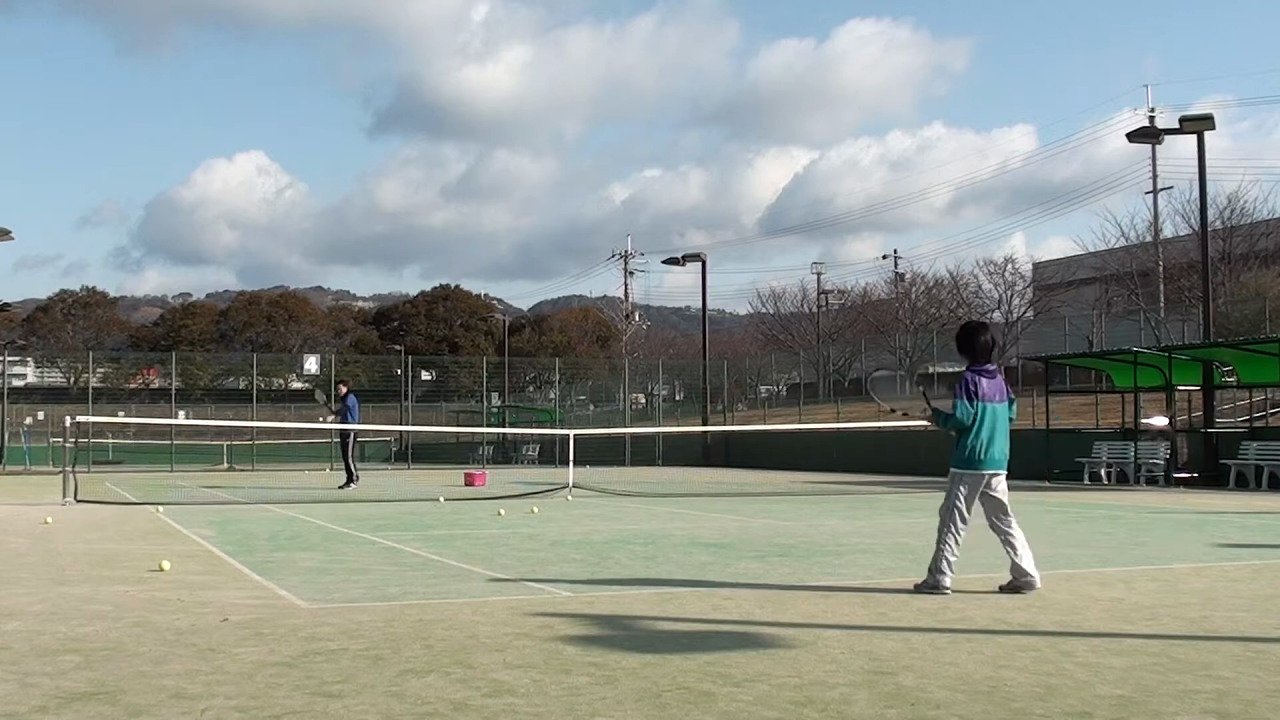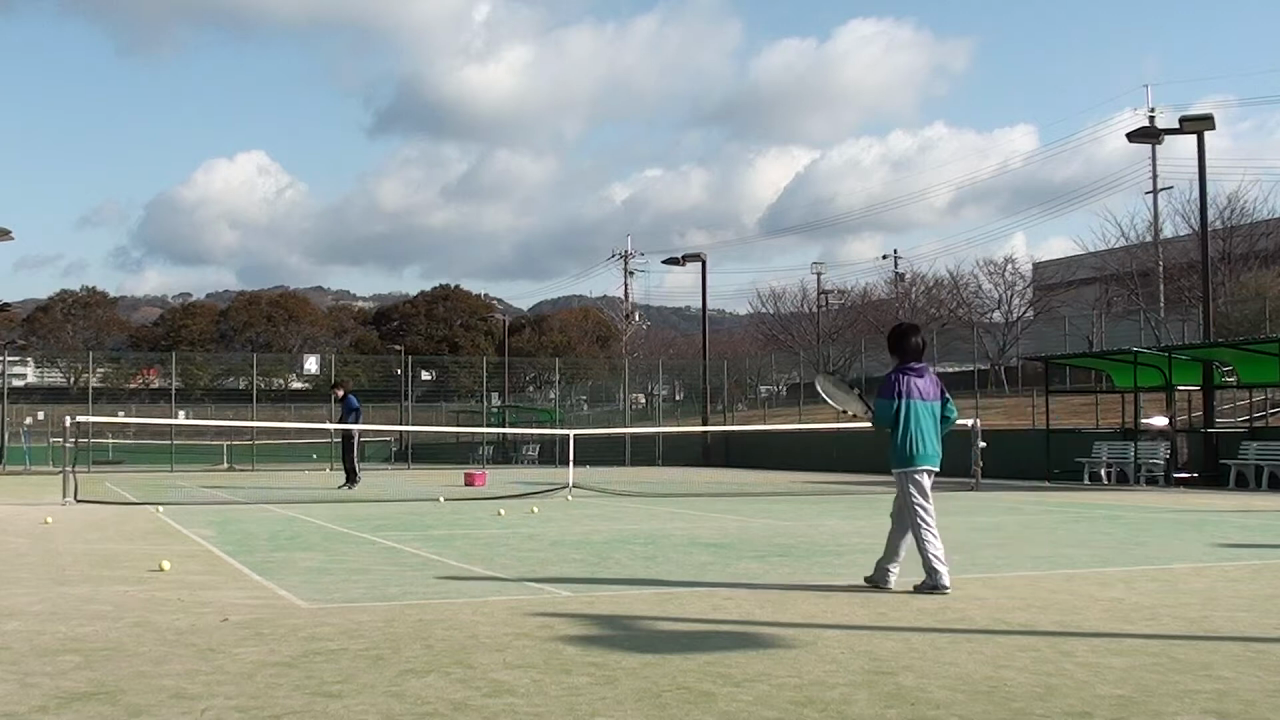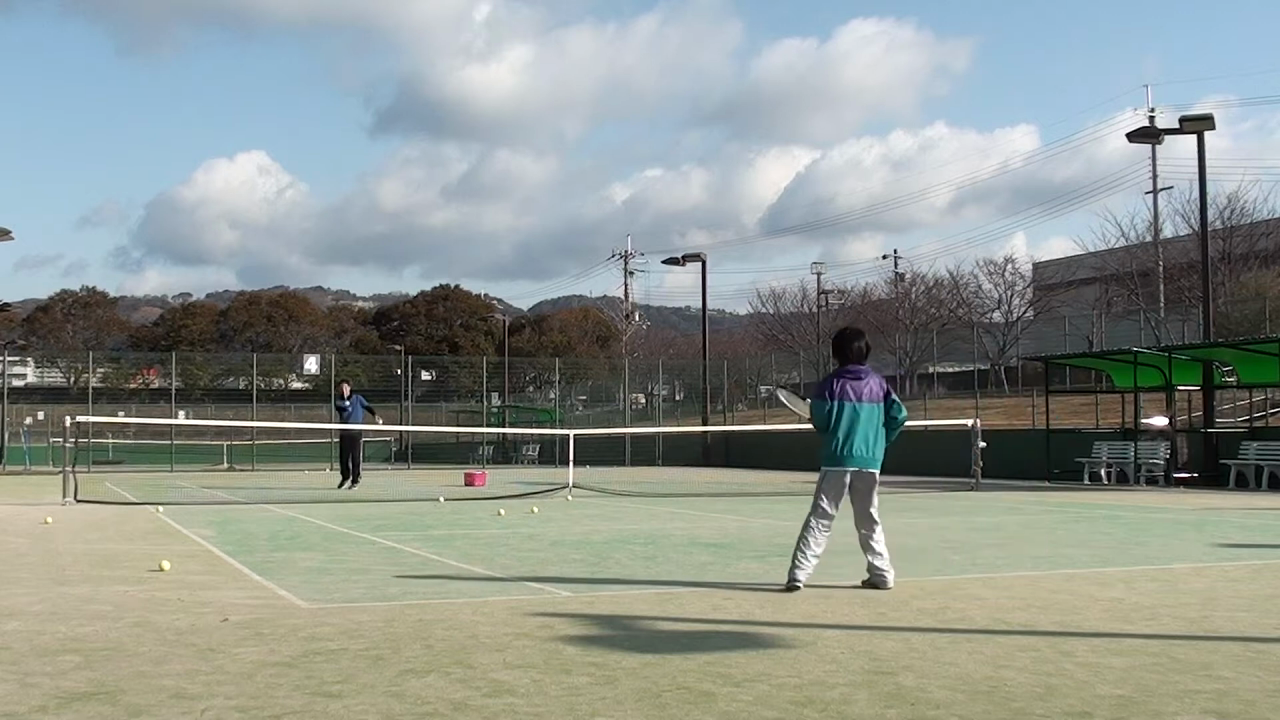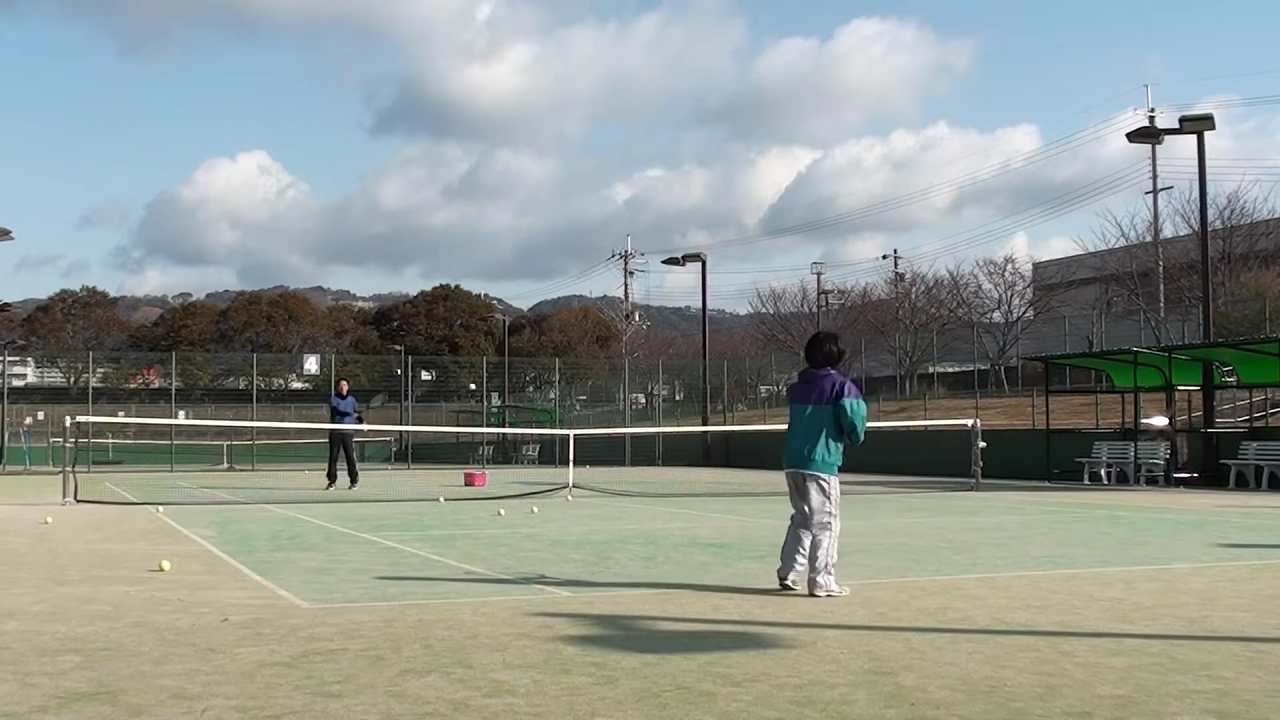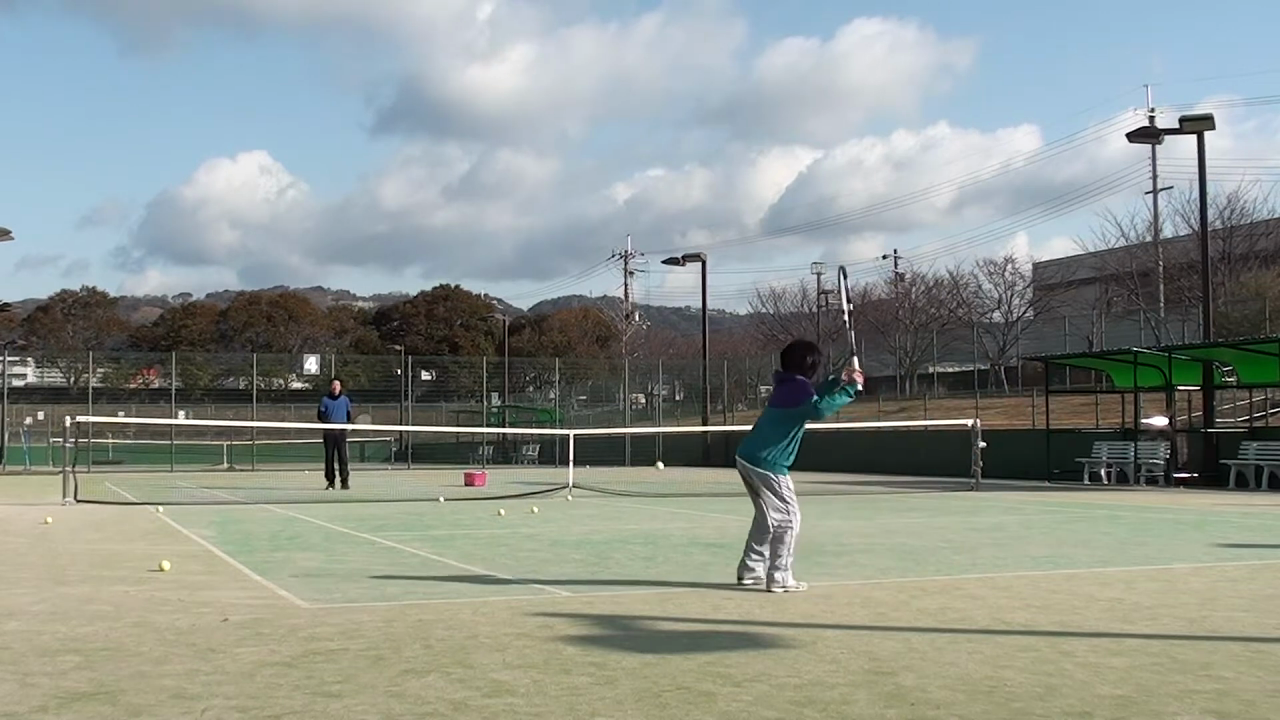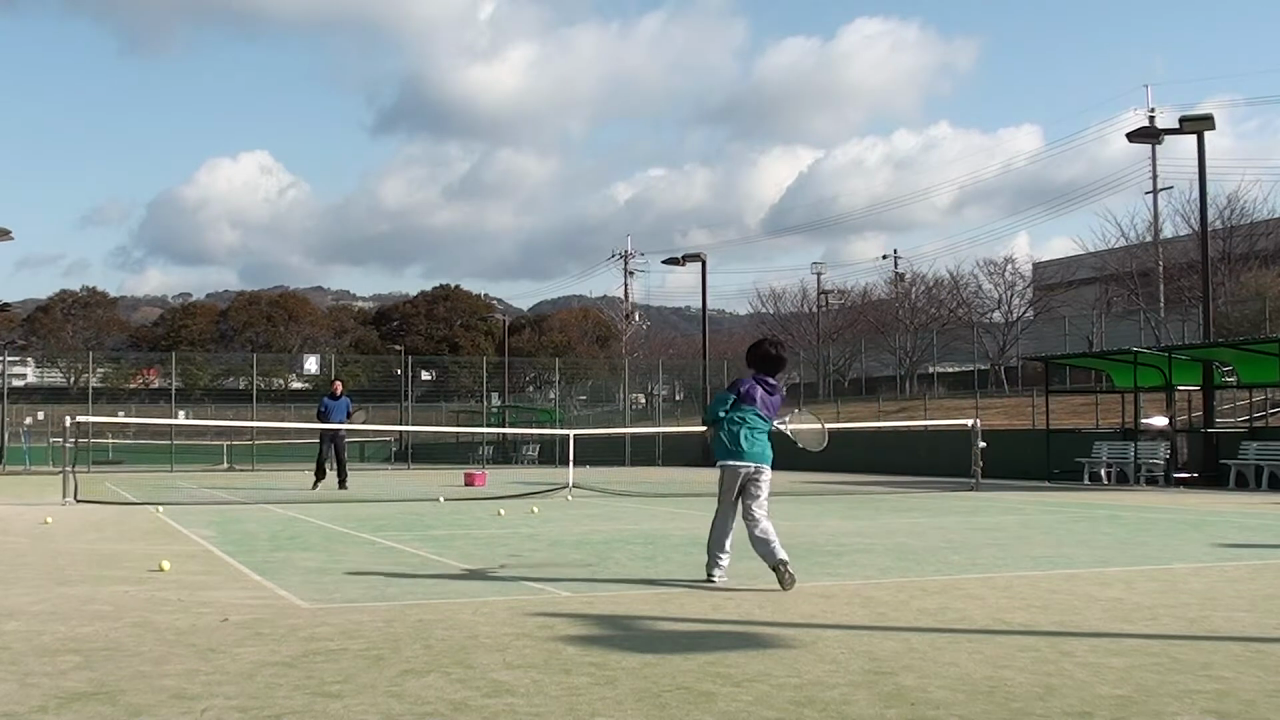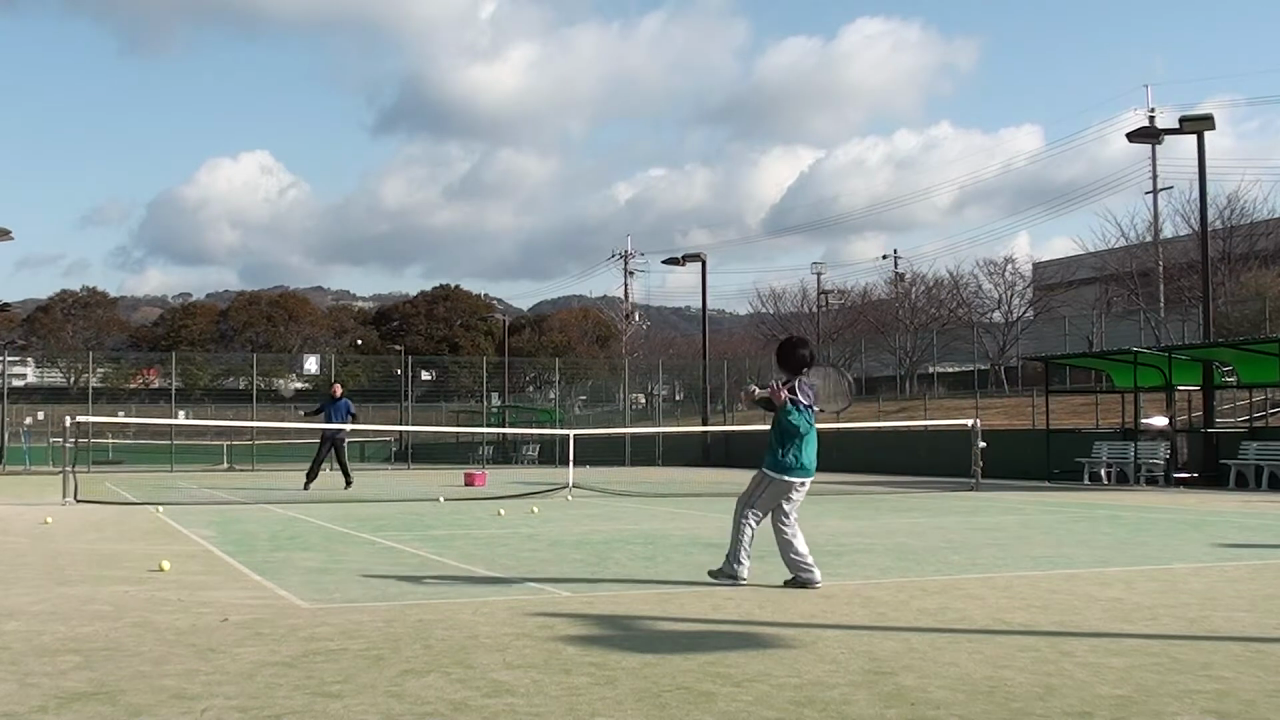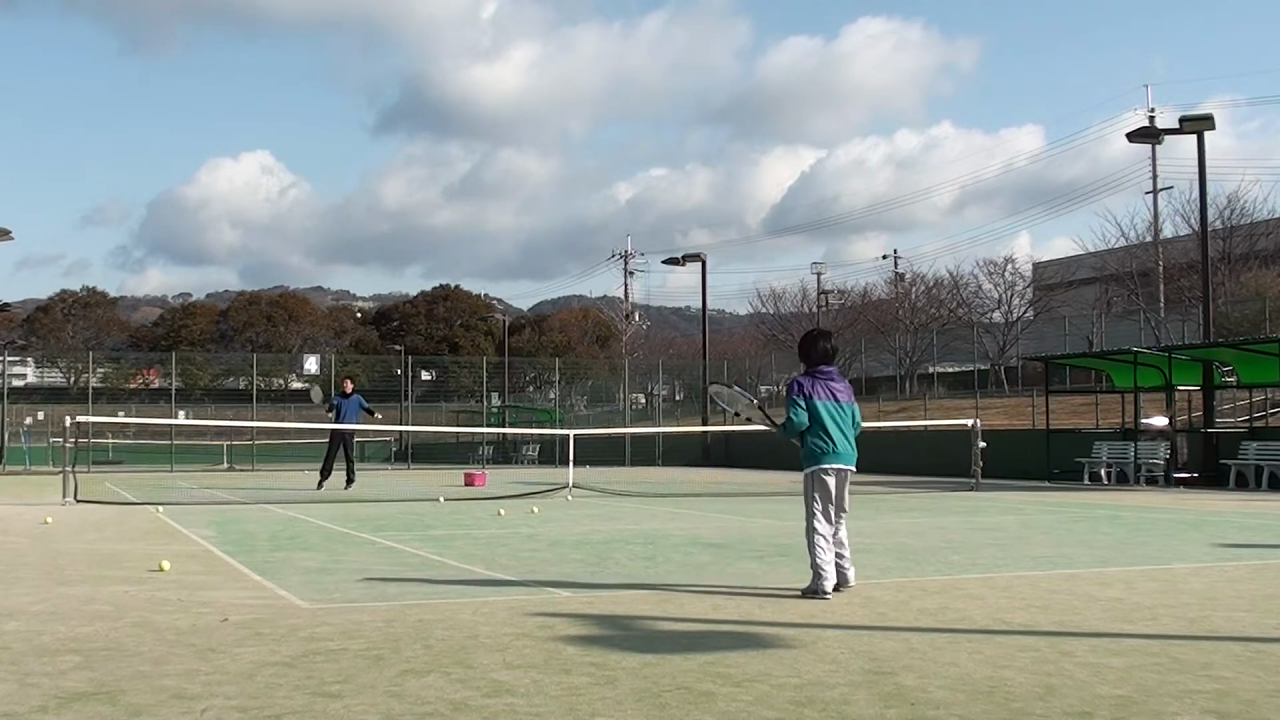
dt=0.5s
person 1, frame 1
left shoulder: (968, 379)
right shoulder: (999, 380)
left elbow: (963, 418)
right elbow: (1010, 413)
left wrist: (939, 418)
left hip: (971, 461)
right hip: (997, 461)
left knee: (953, 519)
right knee: (1003, 520)
left ankle: (939, 578)
right ankle: (1026, 575)
person 1, frame 2
left shoulder: (895, 379)
right shoulder: (932, 379)
left elbow: (884, 418)
right elbow: (949, 414)
left wrist: (875, 420)
left hip: (908, 458)
right hip: (931, 456)
left knee: (920, 518)
right knee: (901, 515)
left ankle: (938, 577)
right ankle: (885, 572)
person 1, frame 3
left shoulder: (832, 382)
right shoulder: (878, 382)
left elbow: (820, 421)
right elbow: (899, 415)
right wrist: (881, 440)
left hip: (838, 459)
right hip: (871, 461)
left knee: (820, 518)
right knee: (869, 519)
left ankle: (800, 573)
right ankle: (882, 574)
person 1, frame 4
left shoulder: (799, 385)
right shoulder: (841, 384)
right elbow: (853, 419)
right wrist: (855, 438)
left hip: (793, 462)
right hip: (821, 463)
left knee: (803, 520)
right knee: (826, 523)
left ankle: (790, 573)
right ankle: (822, 582)
person 1, frame 5
left shoulder: (786, 385)
right shoulder: (798, 386)
left elbow: (811, 398)
right elbow: (818, 409)
left wrist: (838, 381)
right wrist: (850, 389)
left hip: (747, 458)
right hip: (769, 465)
left knee: (766, 516)
right knee: (787, 519)
left ankle: (750, 570)
right ankle: (780, 578)
person 1, frame 6
left shoulder: (743, 385)
right shoulder: (776, 395)
left elbow: (715, 412)
left wrist: (713, 426)
left hip: (734, 459)
right hip: (762, 462)
left knee: (725, 514)
right knee: (757, 517)
left ankle: (716, 568)
right ankle: (778, 558)
person 1, frame 7
left shoulder: (796, 387)
right shoulder: (801, 386)
left elbow: (799, 427)
left wrist: (781, 405)
left hip: (782, 468)
right hip: (801, 470)
left knee: (747, 510)
right knee: (784, 520)
left ankle: (735, 569)
right ankle: (807, 574)
person 1, frame 8
left shoulder: (799, 384)
right shoulder: (843, 384)
left elbow: (798, 421)
right elbow: (856, 421)
left wrist: (787, 430)
left hip: (817, 459)
right hip: (845, 459)
left knee: (818, 522)
right knee: (837, 519)
left ankle: (822, 584)
right ankle: (843, 574)
